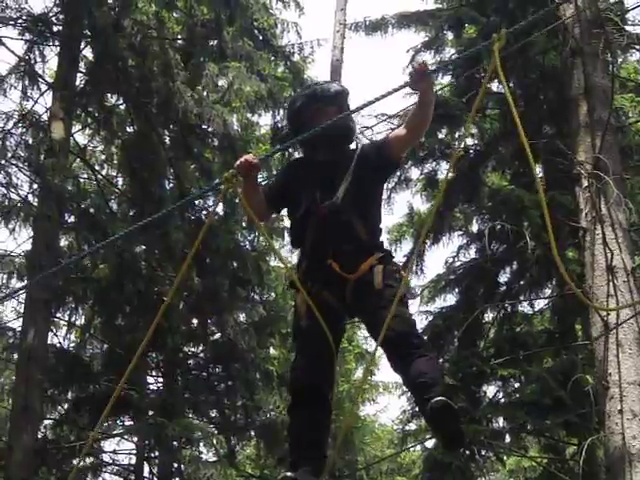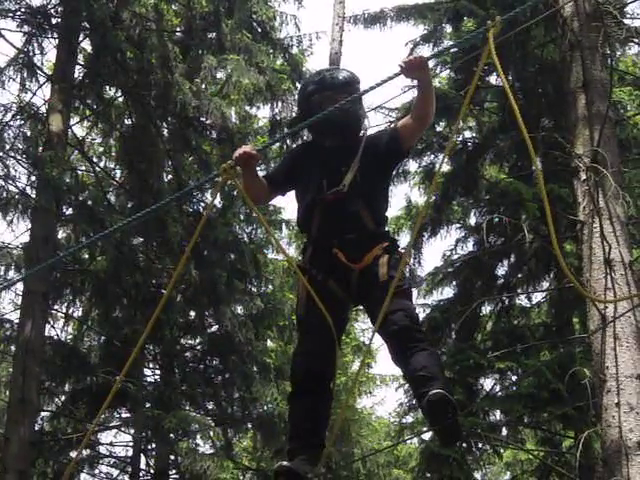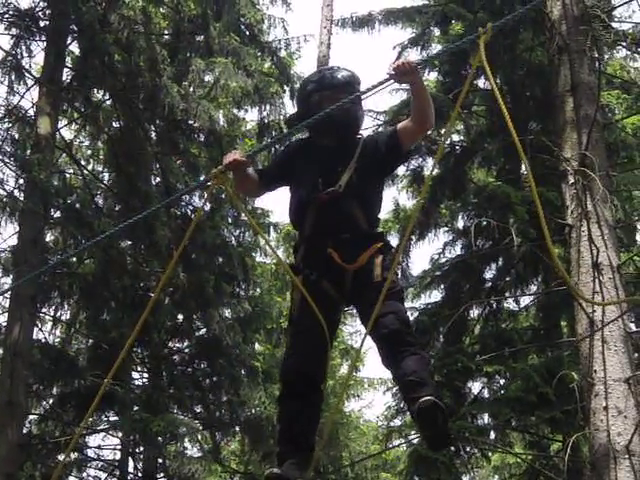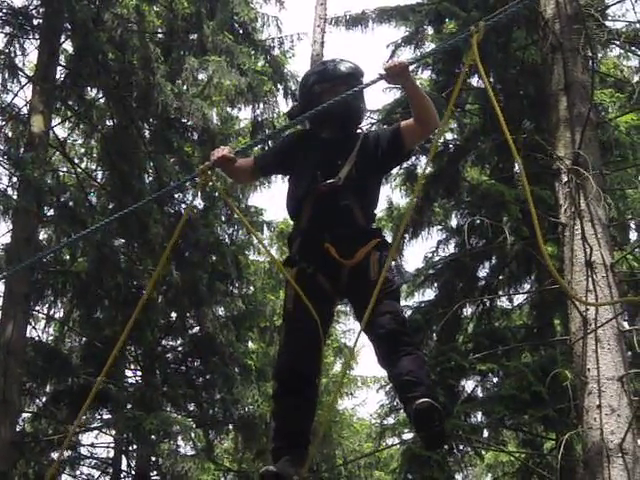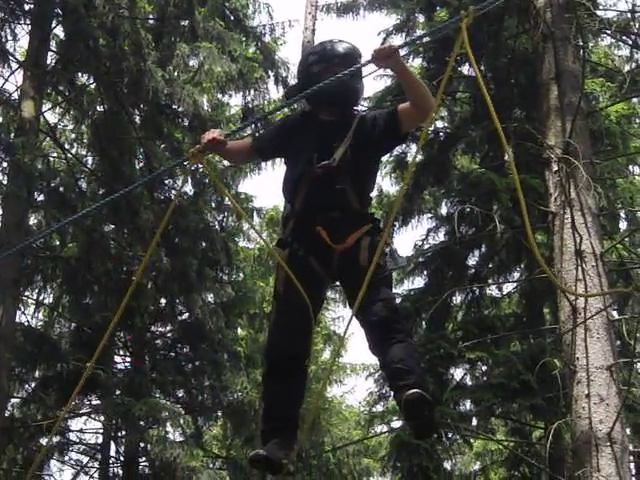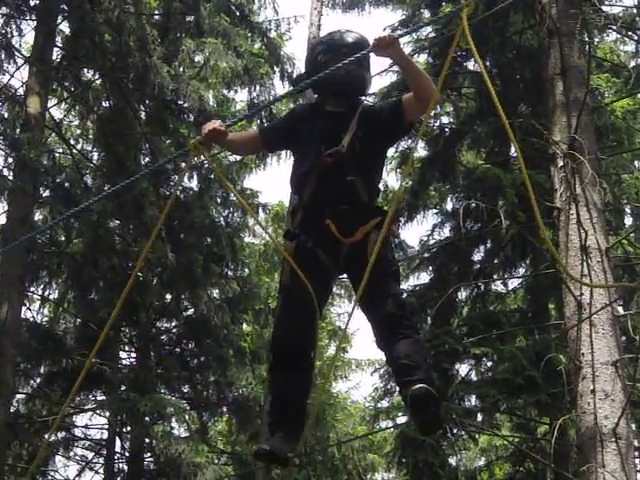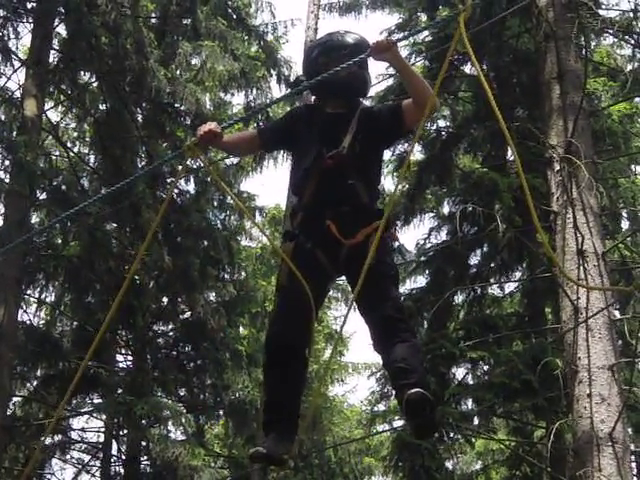
dt=0.7s
person 1, frame 1
left shoulder: (367, 159)
right shoulder: (296, 172)
left elbow: (411, 133)
right elbow: (258, 214)
left wrist: (425, 93)
right wrist: (249, 180)
left hip: (371, 272)
right hip: (318, 281)
left knee: (402, 336)
right knee: (310, 373)
person 1, frame 2
left shoulder: (375, 147)
right shoulder: (303, 157)
left elbow: (420, 120)
right elbow: (261, 196)
left wrist: (423, 81)
right wrist: (248, 169)
left hip: (376, 261)
right hip: (322, 268)
left knee: (403, 328)
right knee: (311, 360)
person 1, frame 3
left shoulder: (373, 147)
right shoulder: (299, 153)
left elbow: (422, 124)
right elbow: (254, 187)
left wrist: (415, 82)
right wrist: (239, 169)
left hip: (368, 261)
right hip: (316, 267)
left knee: (394, 331)
right knee: (302, 361)
person 1, frame 4
left shoulder: (373, 143)
right shoulder: (299, 145)
left elbow: (427, 125)
right elbow: (249, 171)
left wrist: (407, 83)
right wrist: (227, 163)
left hip: (364, 257)
right hip: (311, 262)
left knee: (390, 330)
right knee: (297, 358)
person 1, frame 5
left shoulder: (369, 126)
right shoulder: (297, 127)
left elbow: (423, 109)
right elbow: (247, 152)
left wrist: (397, 66)
right wrist: (219, 145)
left hip: (357, 241)
right hip: (303, 245)
left knee: (383, 317)
right knee: (286, 341)
right ankle: (277, 440)
person 1, frame 6
left shoulder: (375, 117)
right shoulder: (303, 119)
left elbow: (427, 98)
right elbow: (254, 142)
left wrist: (398, 56)
right wrist: (221, 137)
left hip: (365, 234)
right hip: (310, 238)
left knee: (391, 313)
right knee: (292, 334)
right ankle: (283, 433)
person 1, frame 7
left shoulder: (374, 119)
right shoulder: (301, 120)
left elbow: (425, 104)
right elbow: (250, 142)
left wrist: (396, 60)
right wrist: (217, 138)
left hip: (363, 235)
right hip: (309, 238)
left knee: (388, 316)
right knee: (287, 334)
right ankle: (278, 434)
